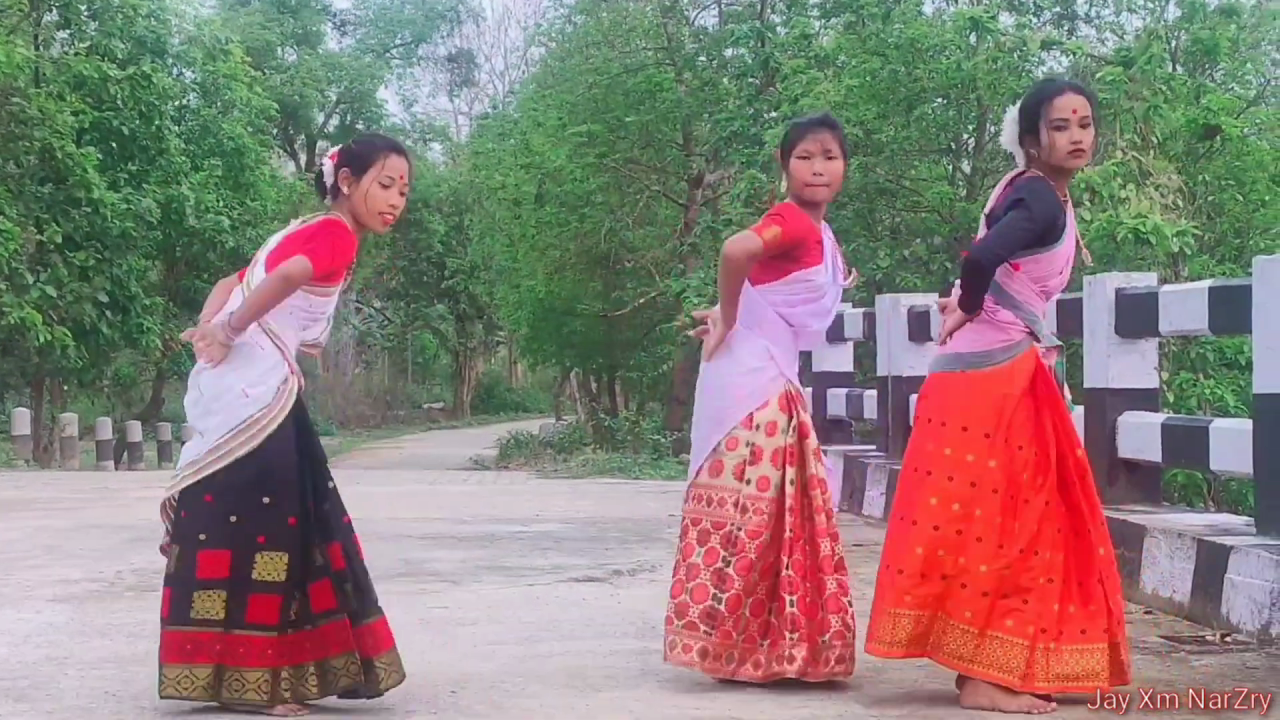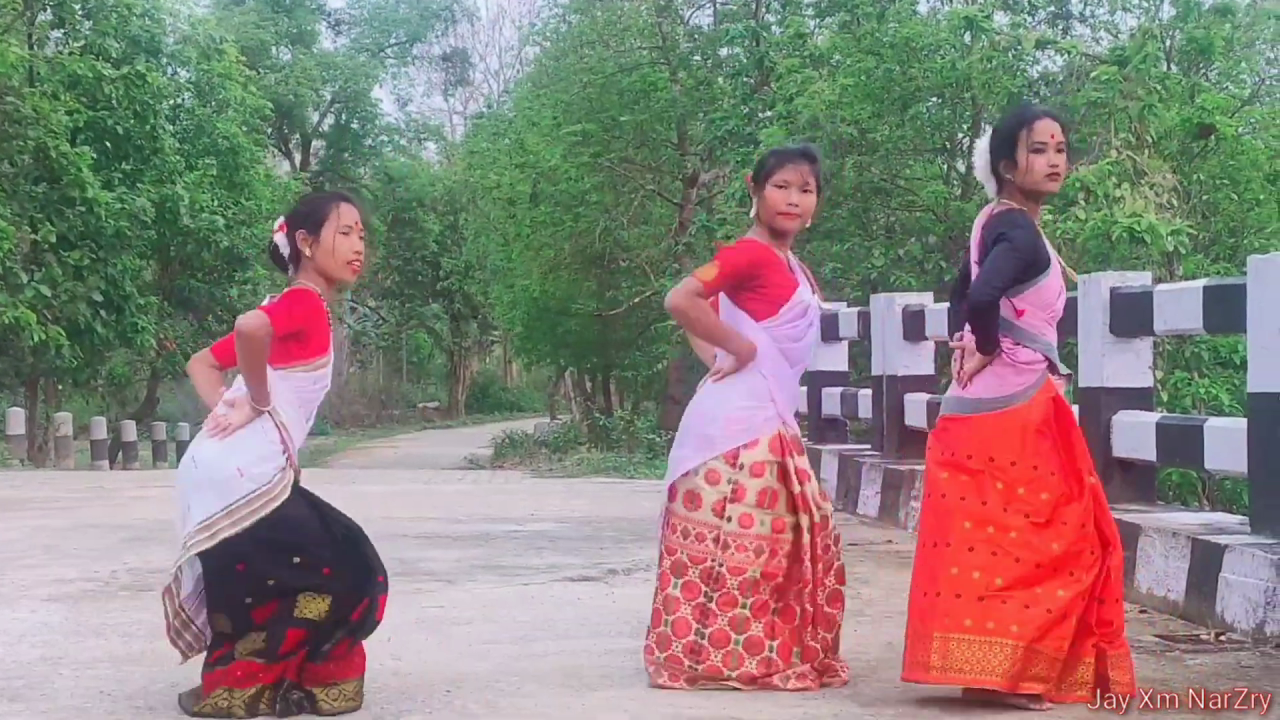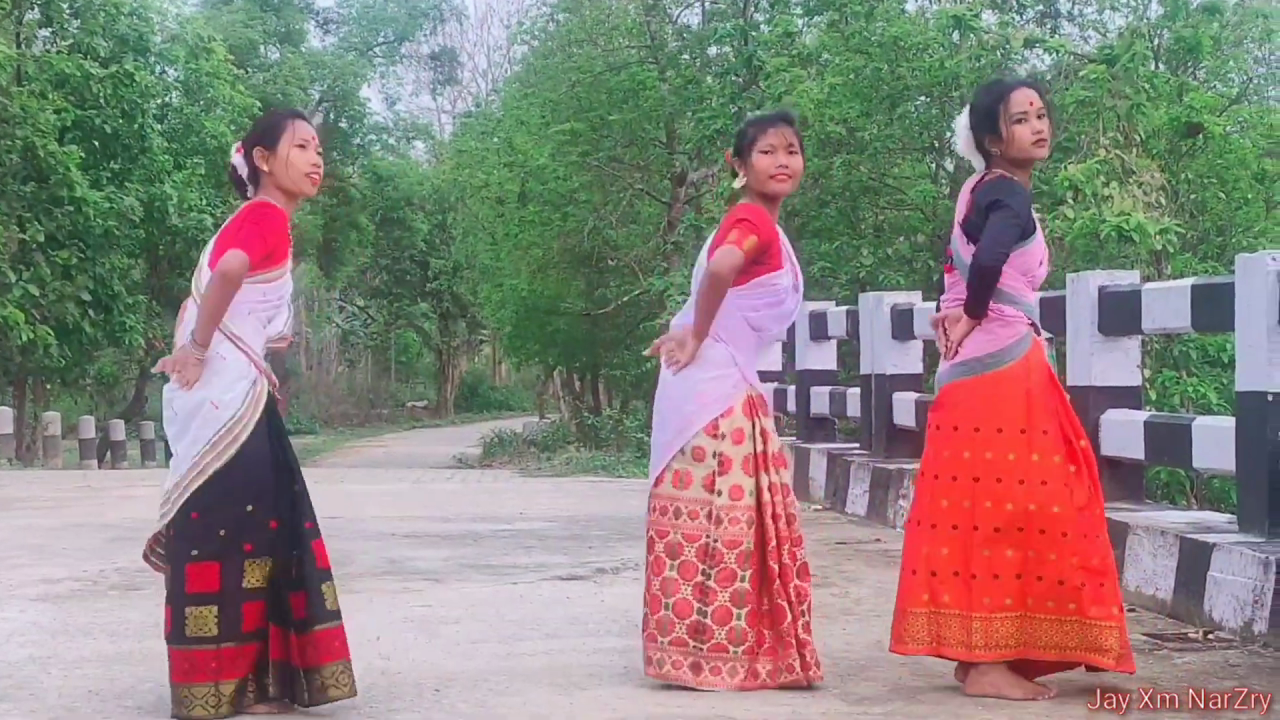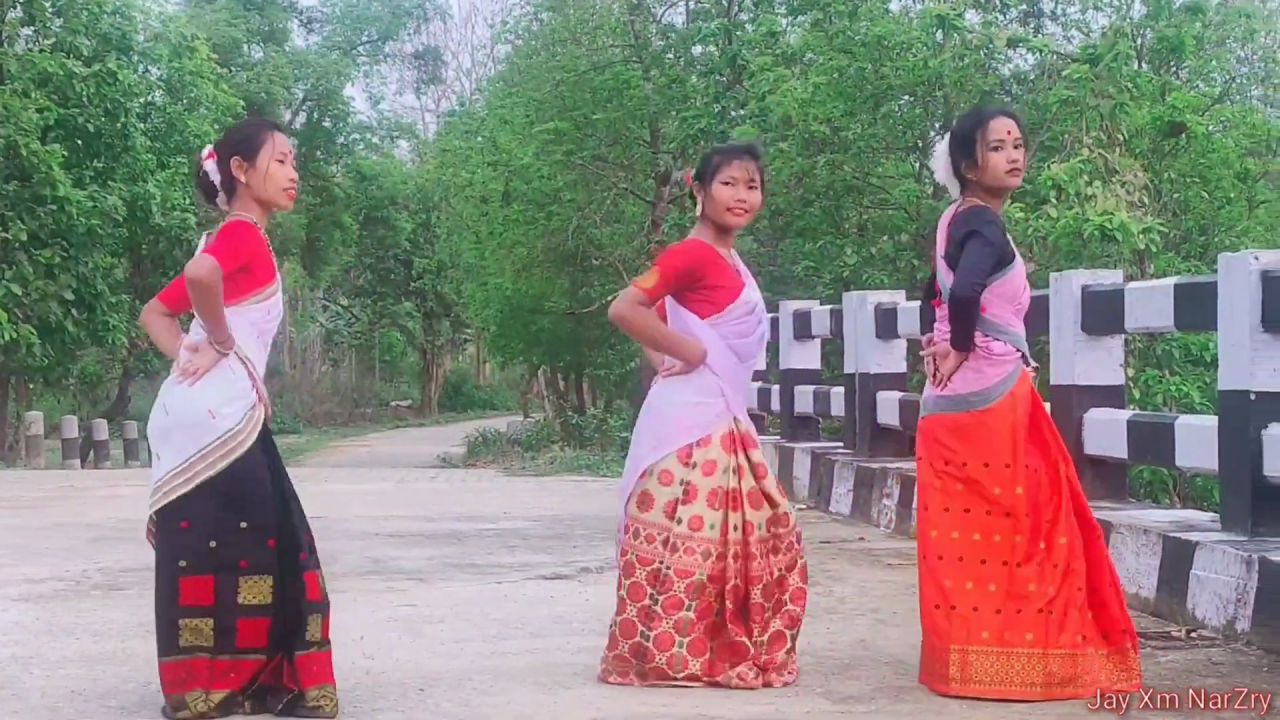
dt=0.4s
person 1, frame 1
left shoulder: (1036, 193)
right shoulder: (1040, 199)
left elbow: (989, 256)
right elbow: (981, 257)
left wrist: (966, 305)
right wrist: (969, 310)
left hip: (1011, 371)
right hip: (992, 373)
left knee: (1027, 514)
right knee: (989, 516)
left ankle: (1005, 661)
person 1, frame 2
left shoulder: (1000, 224)
right shoulder: (1017, 230)
left elbow: (964, 293)
right elbow: (983, 297)
left wrist: (974, 346)
right wrist: (987, 353)
left hip: (1012, 403)
right hip: (1010, 406)
left knee: (1061, 535)
right knee: (1030, 541)
left ankle: (1011, 667)
right ankle: (993, 673)
person 1, frame 3
left shoulder: (981, 191)
right shoulder: (1008, 193)
left elbow: (961, 262)
right elbow: (986, 263)
left wrist: (955, 315)
right wrist: (976, 316)
left hip: (984, 371)
right hip: (1002, 368)
left knee: (1004, 506)
right knee: (1011, 505)
left ankle: (987, 655)
right ankle: (987, 663)
person 1, frame 4
left shoulder: (961, 221)
right shoulder: (983, 224)
left elbow: (942, 291)
right elbow: (964, 293)
right wrist: (960, 349)
left hip: (967, 401)
right hip: (989, 399)
left knee: (987, 533)
right knee: (1013, 530)
left ankle: (980, 666)
right ankle: (987, 674)
person 2, frame 1
left shoulder: (305, 232)
right shoulder: (337, 233)
left elbow: (231, 283)
right elbow: (293, 274)
left wrist: (212, 330)
right wrist: (230, 331)
left hip: (238, 388)
right hip: (254, 392)
left knee: (275, 519)
right knee: (265, 521)
left ankle: (276, 669)
person 2, frame 2
left shoulder: (283, 311)
right shoulder: (306, 304)
left elbow: (202, 363)
right elbow: (249, 327)
left wrist: (224, 411)
right wrist: (257, 404)
left hip: (227, 471)
right hip: (247, 479)
right knee: (328, 574)
person 2, frame 3
left shoulder: (250, 224)
right shoulder: (265, 215)
left elbow: (197, 299)
right elbow: (230, 269)
left wrist: (188, 350)
right wrist: (197, 348)
left hip: (229, 398)
right hip: (226, 398)
left knee: (258, 531)
right knee: (237, 536)
person 2, frame 4
left shoulder: (228, 243)
right shoulder: (243, 234)
left elbow: (155, 312)
right elbow: (199, 273)
left wrist: (192, 355)
right wrist: (220, 345)
left hip: (212, 415)
right hip: (219, 417)
left knee: (258, 545)
right knee: (235, 549)
person 3, frame 1
left shoulder: (817, 231)
right shoulder: (788, 220)
right elbow: (735, 251)
left wrist: (720, 316)
right wrist: (727, 320)
left hip: (777, 386)
right hip: (751, 384)
left knee: (797, 513)
right knee: (749, 513)
left ankle: (792, 645)
right ankle: (731, 644)
person 3, frame 2
left shoulder: (783, 262)
right shoulder: (750, 253)
left elbow: (711, 312)
right elbow: (680, 300)
left wrist: (713, 355)
right wrist: (739, 350)
left hip: (769, 421)
right hip: (741, 421)
left knee: (806, 532)
right knee: (731, 543)
left ankle: (784, 657)
right ankle: (710, 660)
person 3, frame 3
left shoulder: (757, 225)
right shoulder: (754, 222)
left elbow: (719, 282)
right elbow: (720, 268)
left wrist: (687, 334)
right wrist: (698, 335)
left hip: (734, 390)
right hip: (714, 390)
left knee: (759, 519)
right knee: (719, 523)
left ankle: (755, 652)
right ankle: (713, 654)
person 3, frame 4
left shoulder: (729, 260)
right shoulder: (691, 253)
right elbow: (623, 310)
left wrist: (675, 360)
right wrist: (686, 353)
left hip: (725, 420)
right hip: (692, 420)
left knee: (769, 532)
right knee: (685, 542)
left ankle: (737, 654)
right ankle: (665, 659)
